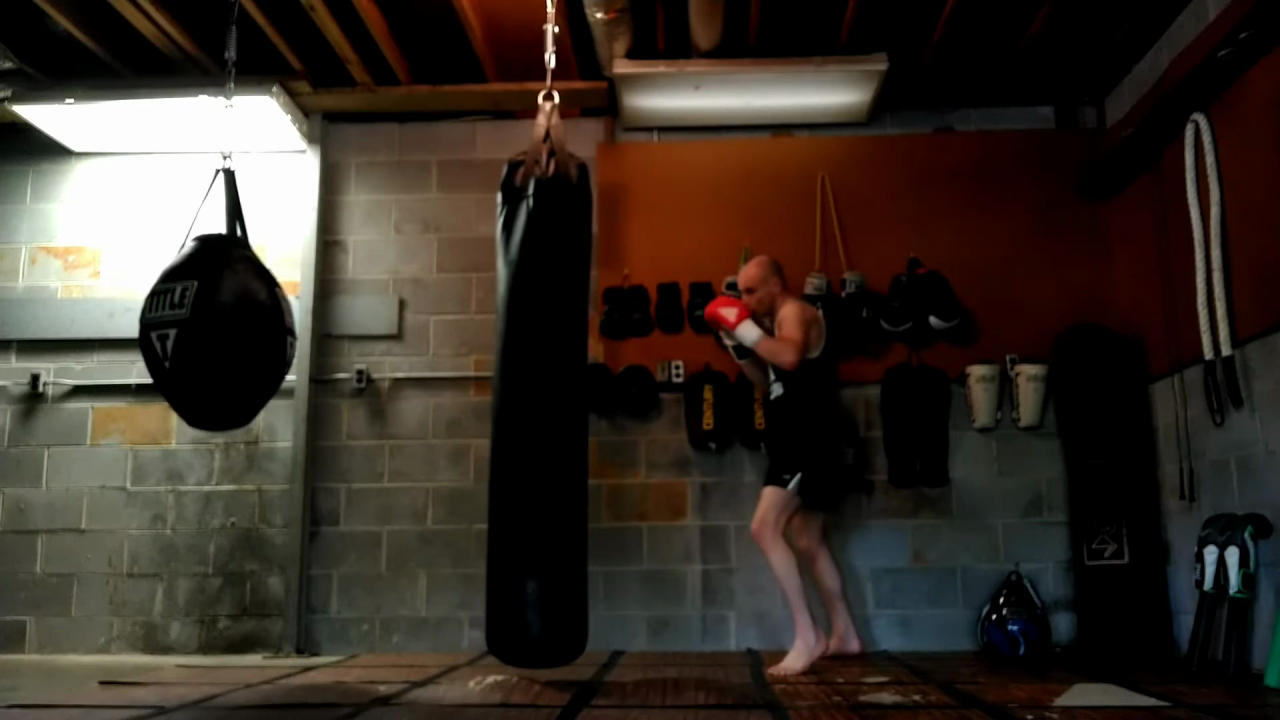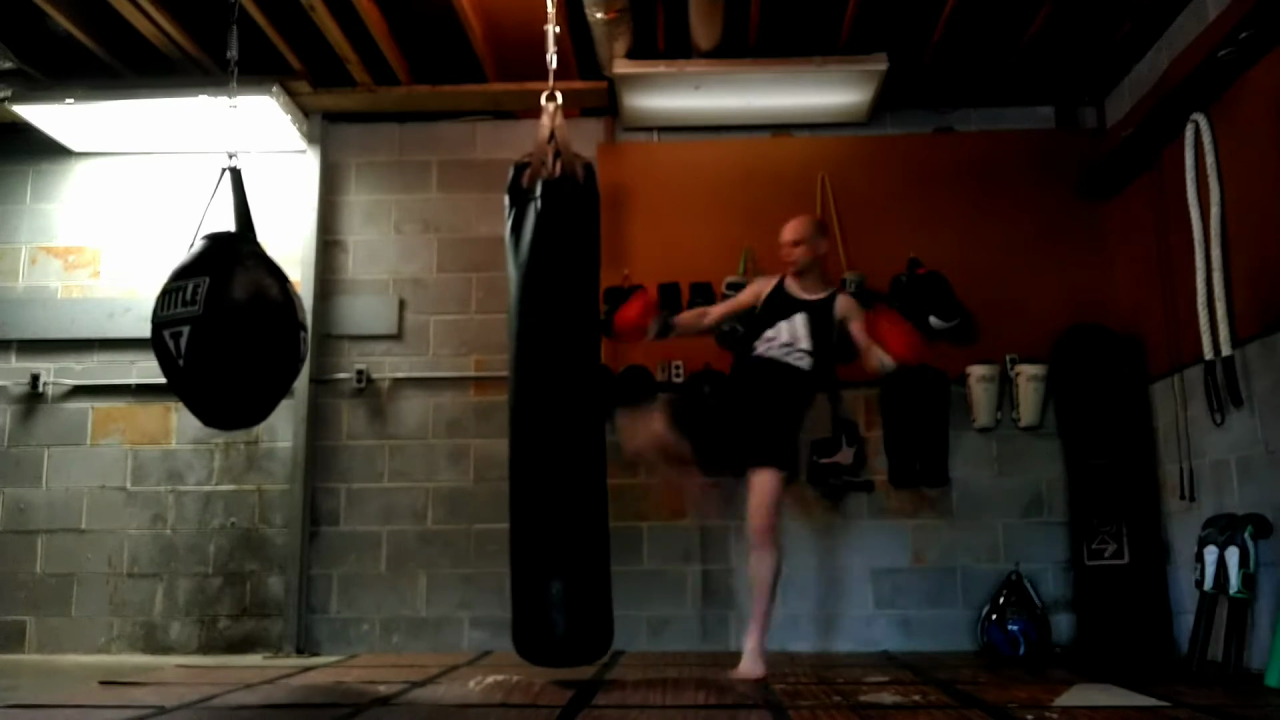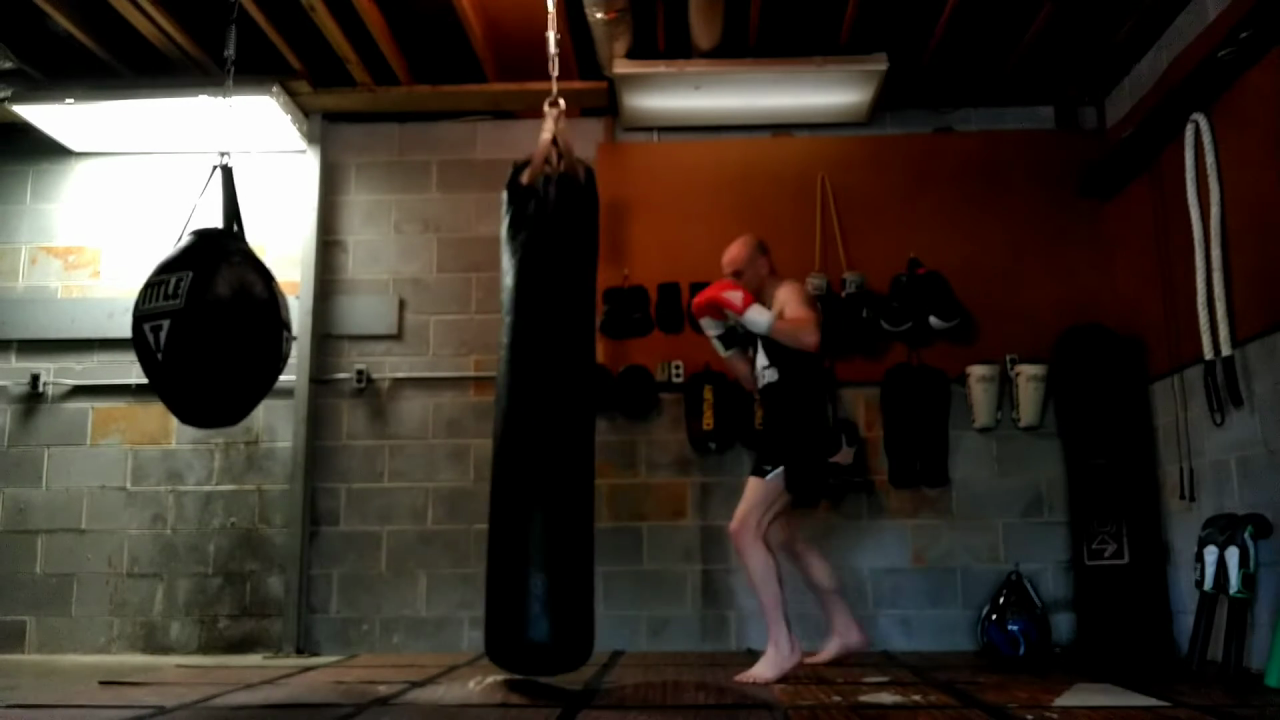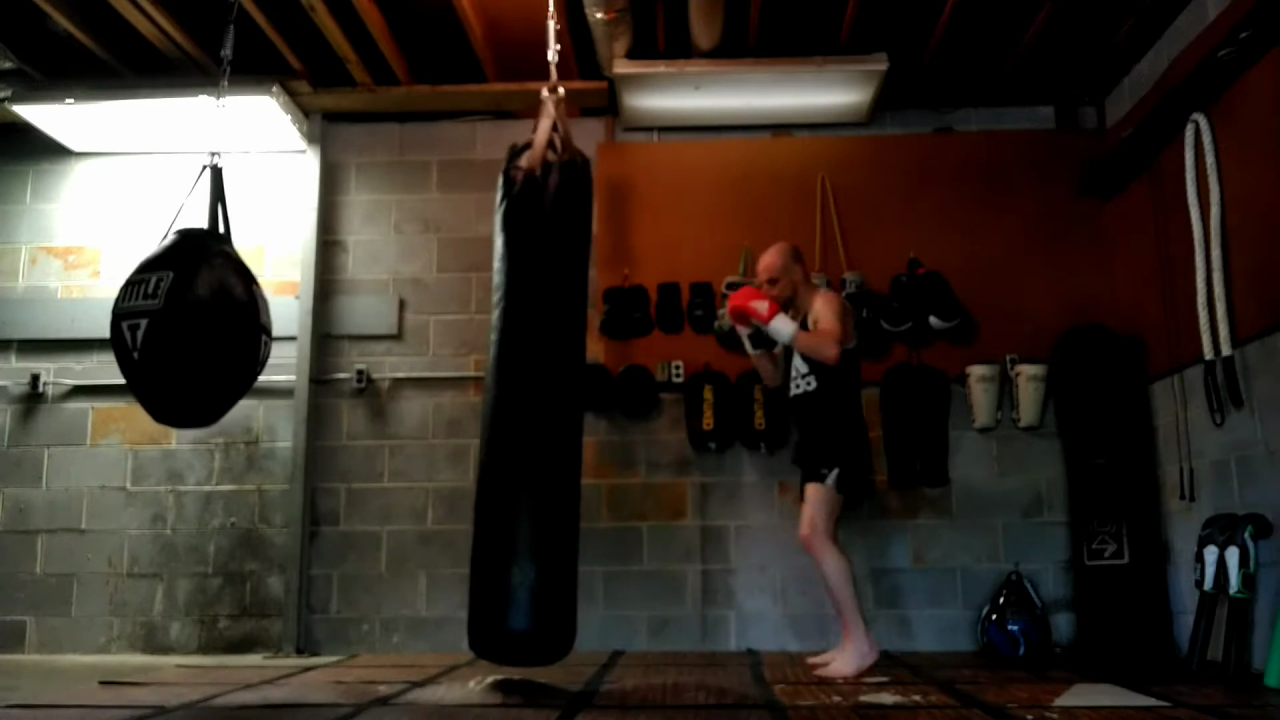
dt=0.5s
person 1, frame 1
left shoulder: (794, 312)
right shoulder: (778, 321)
left elbow: (789, 358)
right elbow: (766, 379)
left wrist: (742, 326)
right wrist: (734, 340)
left hip: (807, 444)
right hip: (803, 446)
left knee: (765, 528)
right knee: (808, 542)
left ankle: (807, 637)
right ankle: (843, 633)
person 1, frame 2
left shoulder: (842, 305)
right shoulder: (766, 288)
left elbow: (871, 357)
right elbow: (709, 319)
left wrist: (883, 358)
right wrist: (662, 324)
left hip: (775, 424)
right hip: (732, 399)
left knee: (762, 530)
right knee: (635, 433)
left ankle: (755, 646)
person 1, frame 3
left shoulder: (789, 293)
right shoulder: (767, 309)
left elbow: (809, 337)
right elbow: (753, 380)
left wrist: (746, 311)
right wrist: (719, 332)
left hip: (796, 433)
right hip: (792, 434)
left knee: (745, 530)
right knee: (788, 539)
left ankle: (781, 646)
right ankle: (845, 629)
person 1, frame 4
left shoulder: (826, 303)
right shoulder: (794, 314)
left elbow: (830, 352)
right elbow: (774, 376)
left wrist: (774, 321)
right wrist: (751, 331)
left hip: (837, 436)
right hip: (816, 439)
left knee: (812, 534)
right knee: (821, 538)
left ankle: (859, 641)
right ankle: (854, 641)
